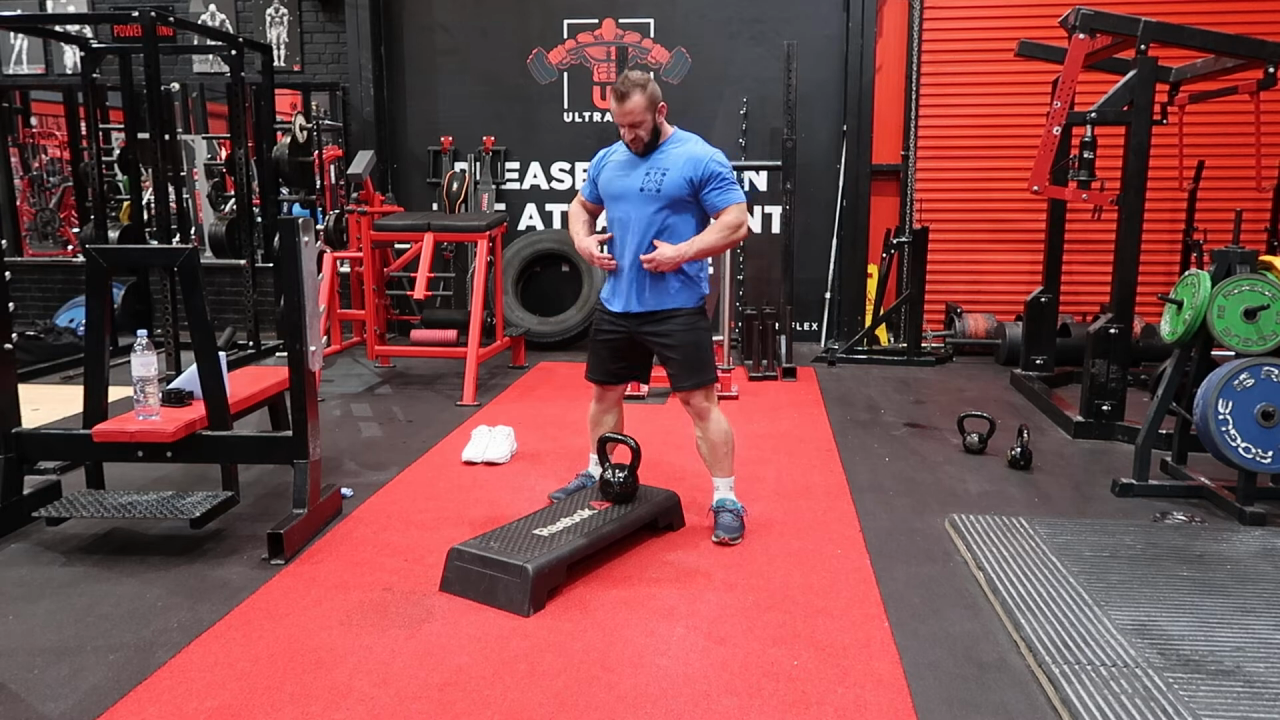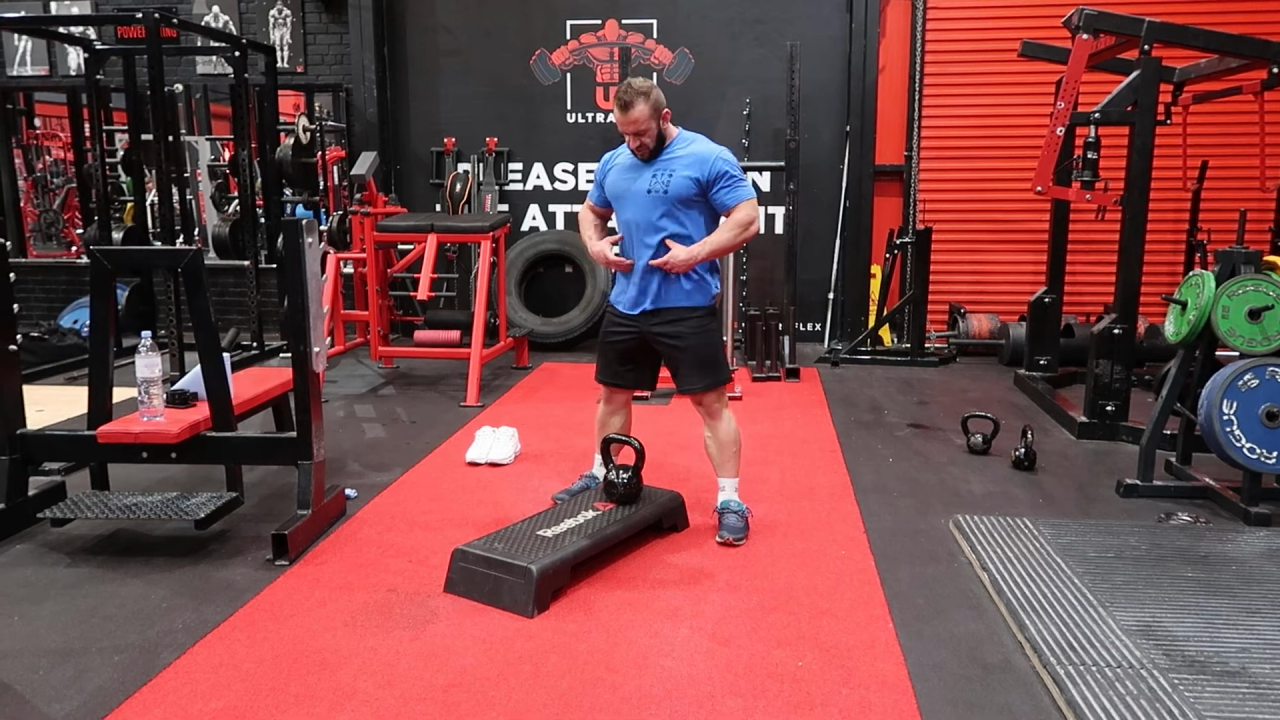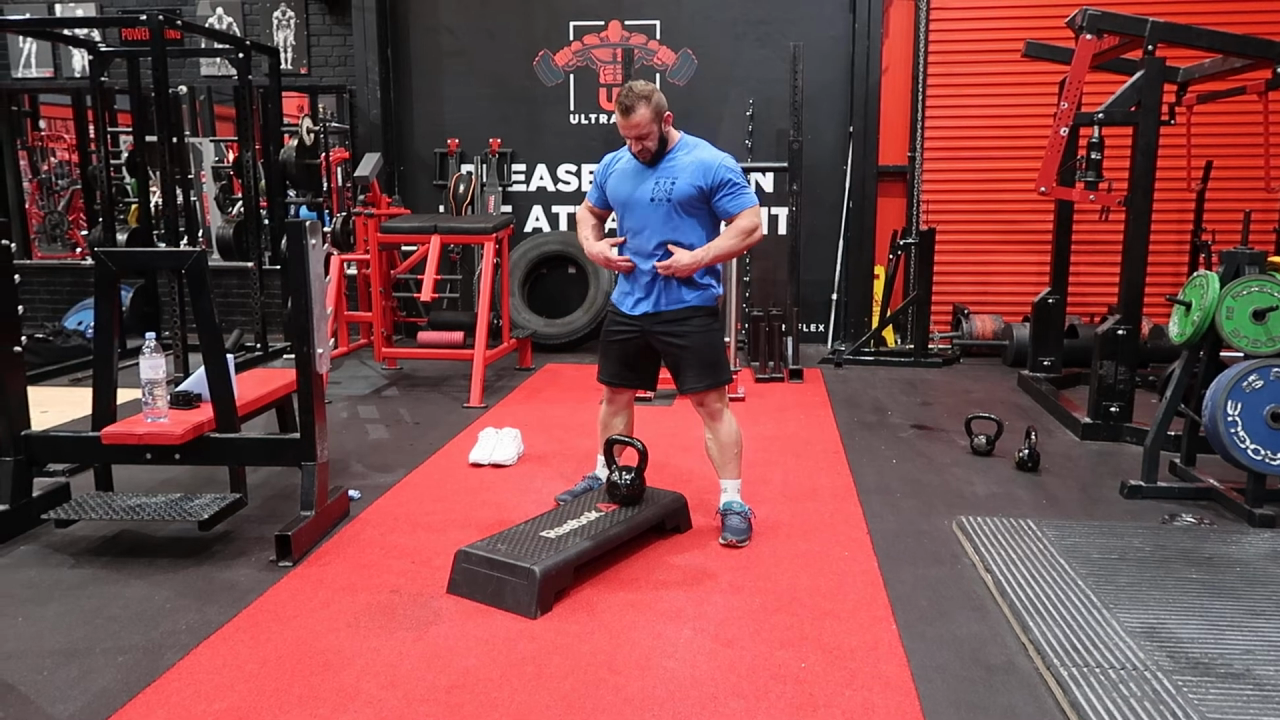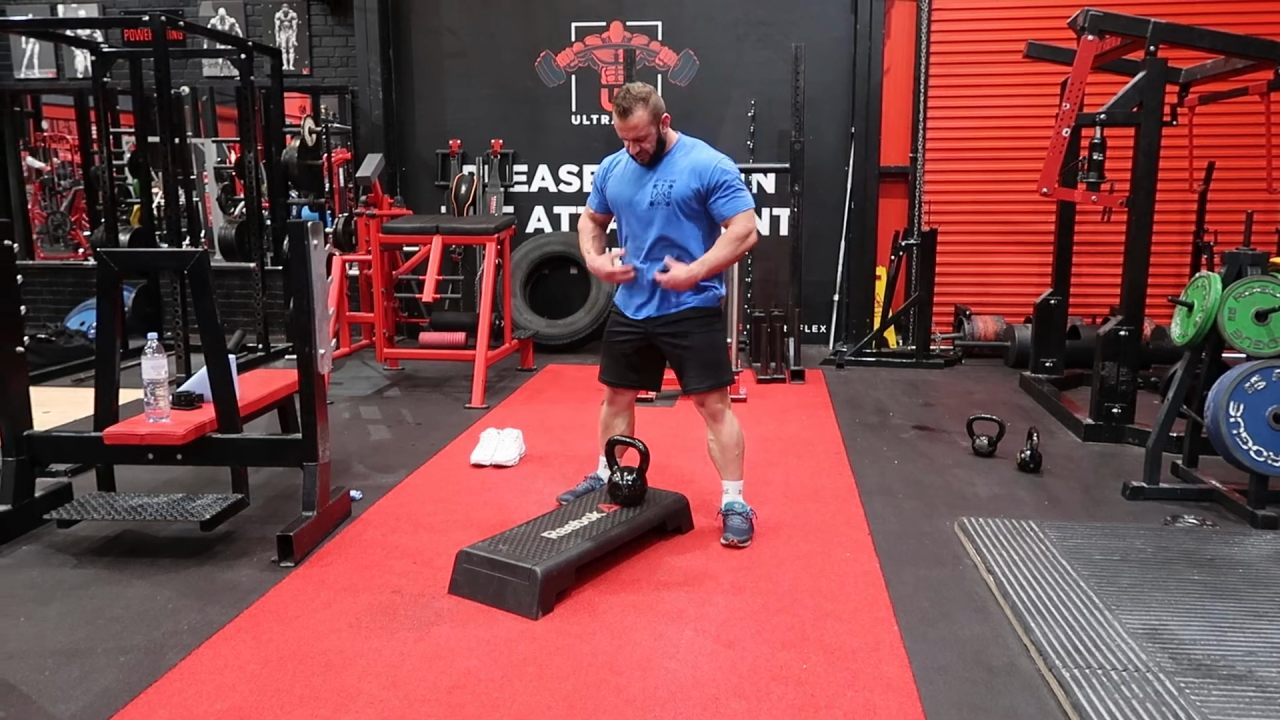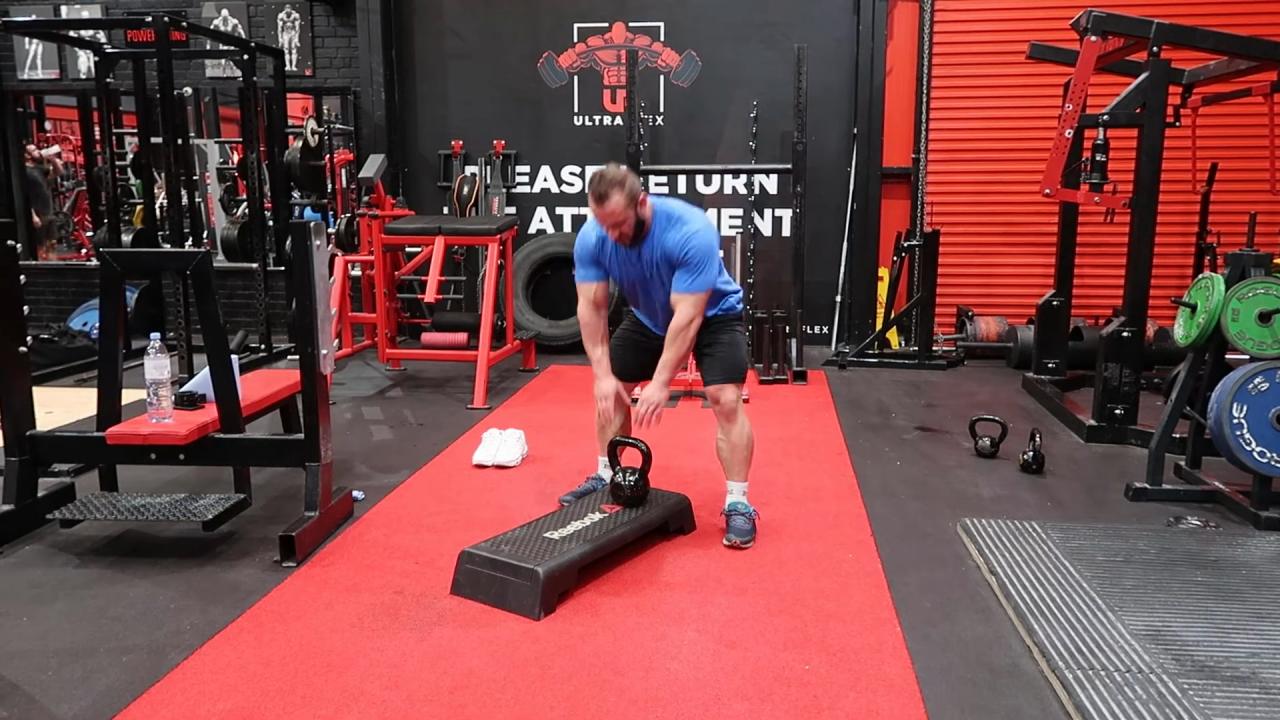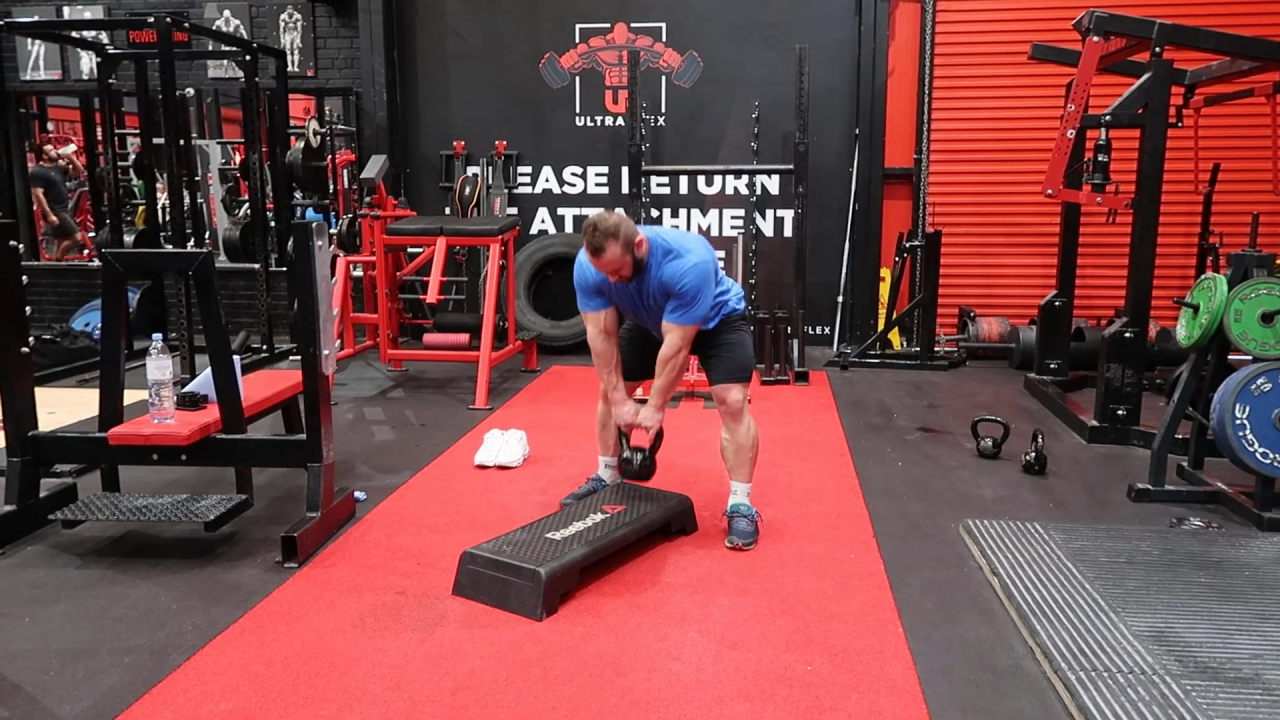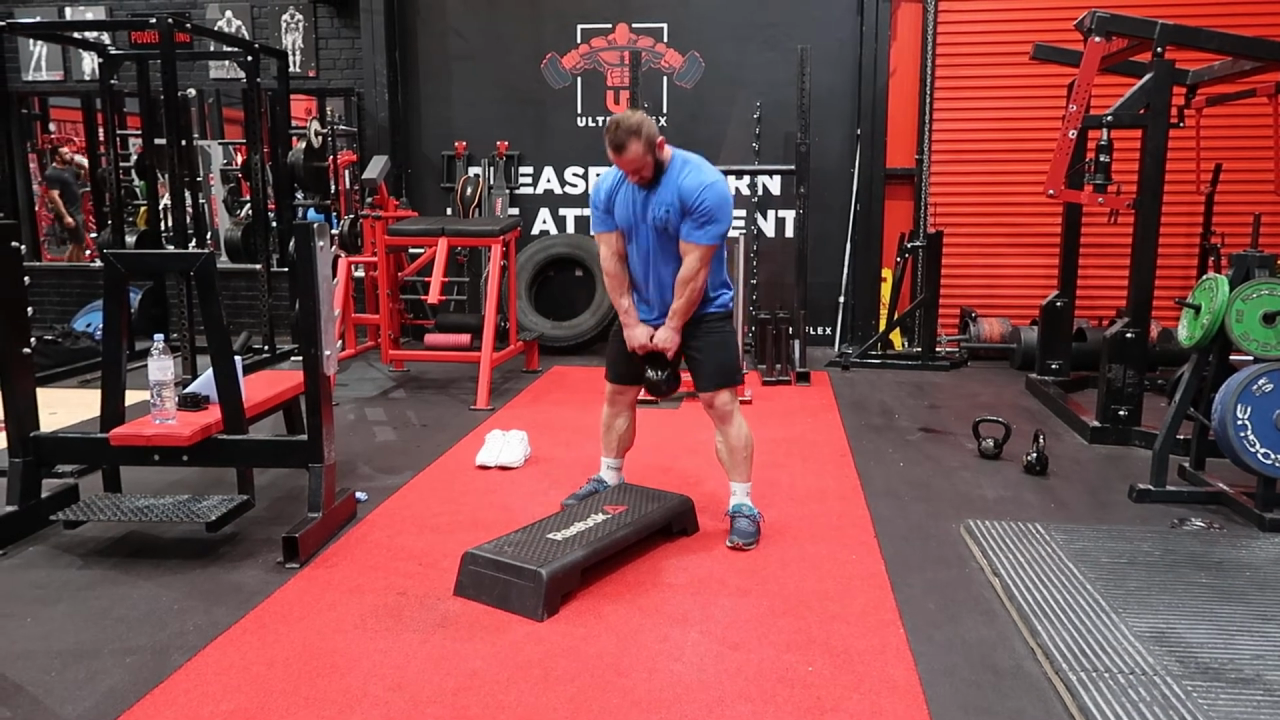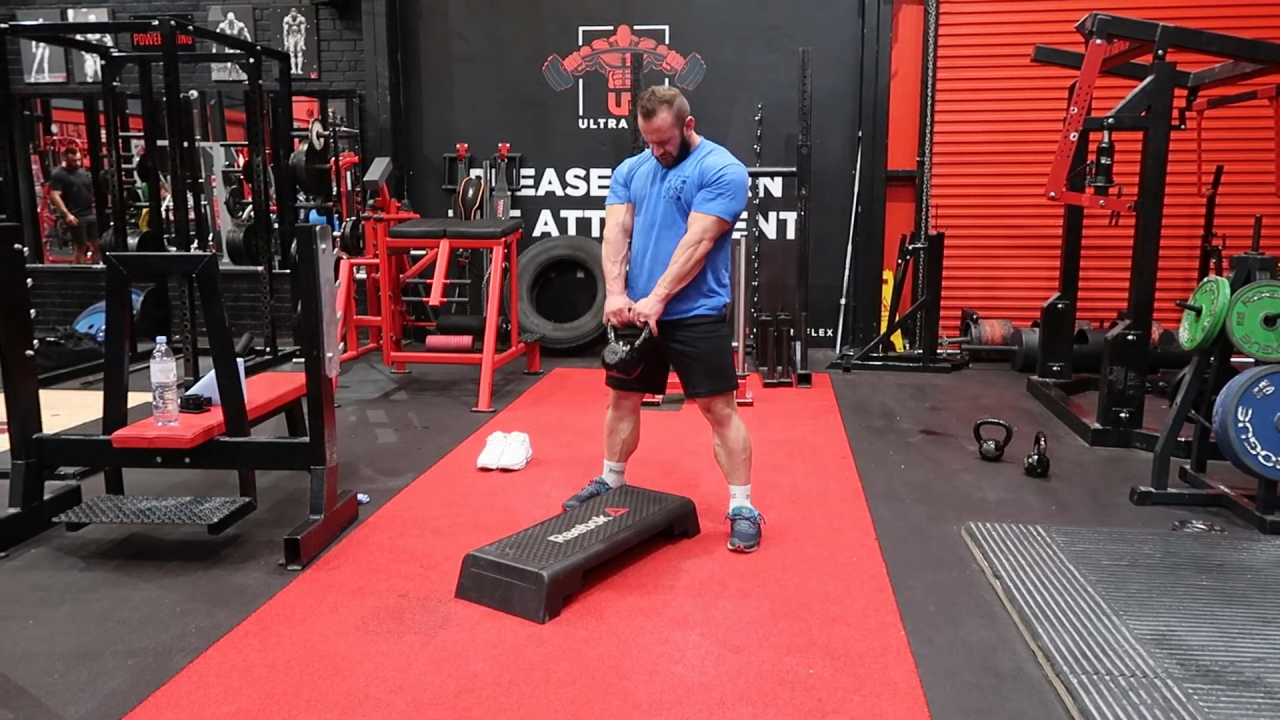
dt=0.4s
person 1, frame 1
left shoulder: (701, 159)
right shoulder: (607, 161)
left elbow: (736, 224)
right elbow: (582, 206)
left wrist: (681, 253)
right wrist: (583, 240)
left hip: (677, 307)
right hip: (616, 304)
left knee: (700, 402)
right knee: (604, 393)
left ankle: (726, 501)
right ankle: (596, 474)
person 1, frame 2
left shoulder: (709, 159)
right shoulder: (612, 163)
left elbow: (747, 219)
right elbow: (592, 210)
left wrist: (694, 254)
right wrist: (595, 244)
left hip: (688, 307)
right hip: (626, 304)
left knee: (711, 402)
right knee: (613, 394)
left ankle: (730, 502)
right ankle: (601, 475)
person 1, frame 3
left shoulder: (711, 165)
right shoulder: (612, 166)
left elbow: (750, 225)
right elbow: (588, 211)
left wrist: (697, 259)
right wrist: (592, 245)
left hip: (690, 308)
right hip: (627, 305)
left knee: (711, 403)
right knee: (615, 395)
left ankle: (733, 503)
right ankle: (603, 477)
person 1, frame 4
left shoulder: (709, 166)
right shoulder: (611, 169)
left elbow: (745, 231)
right elbow: (590, 220)
left wrist: (694, 272)
right wrist: (594, 259)
left hip: (693, 309)
right hip: (630, 308)
left knee: (713, 404)
right knee: (617, 396)
left ankle: (735, 502)
right ankle: (605, 477)
person 1, frame 5
left shoulder: (690, 232)
right shoulder: (591, 238)
left elbow: (688, 318)
right elbow: (591, 307)
left wrist: (661, 386)
right wrist: (602, 376)
left hip: (712, 314)
right hip: (648, 318)
left knee: (726, 399)
right knee: (609, 395)
left ankle: (738, 504)
right ankle: (605, 477)
person 1, frame 6
left shoulder: (689, 262)
right shoulder: (588, 267)
left elbow: (676, 346)
right elbow: (601, 336)
left wrist: (655, 407)
right wrist: (620, 400)
left hip: (717, 318)
right hip: (648, 321)
left knee: (732, 400)
right knee: (609, 389)
left ankle: (741, 506)
right ankle: (607, 478)
person 1, frame 7
left shoulder: (704, 185)
right shoulder: (607, 188)
left elbow: (695, 267)
right elbow: (612, 260)
left wrist: (673, 327)
right wrist: (630, 323)
left hip: (704, 311)
right hip: (641, 311)
left knee: (721, 403)
right knee: (617, 394)
left ankle: (743, 505)
right ankle: (608, 480)
person 1, frame 8
left shoulder: (723, 170)
right shoulder: (630, 171)
left elbow: (698, 240)
right elbow: (616, 233)
left wrist: (658, 297)
right wrist: (616, 292)
left hip: (697, 314)
right hip: (635, 309)
left knee: (718, 408)
right knee: (623, 400)
left ankle: (742, 508)
right ankle: (611, 483)
